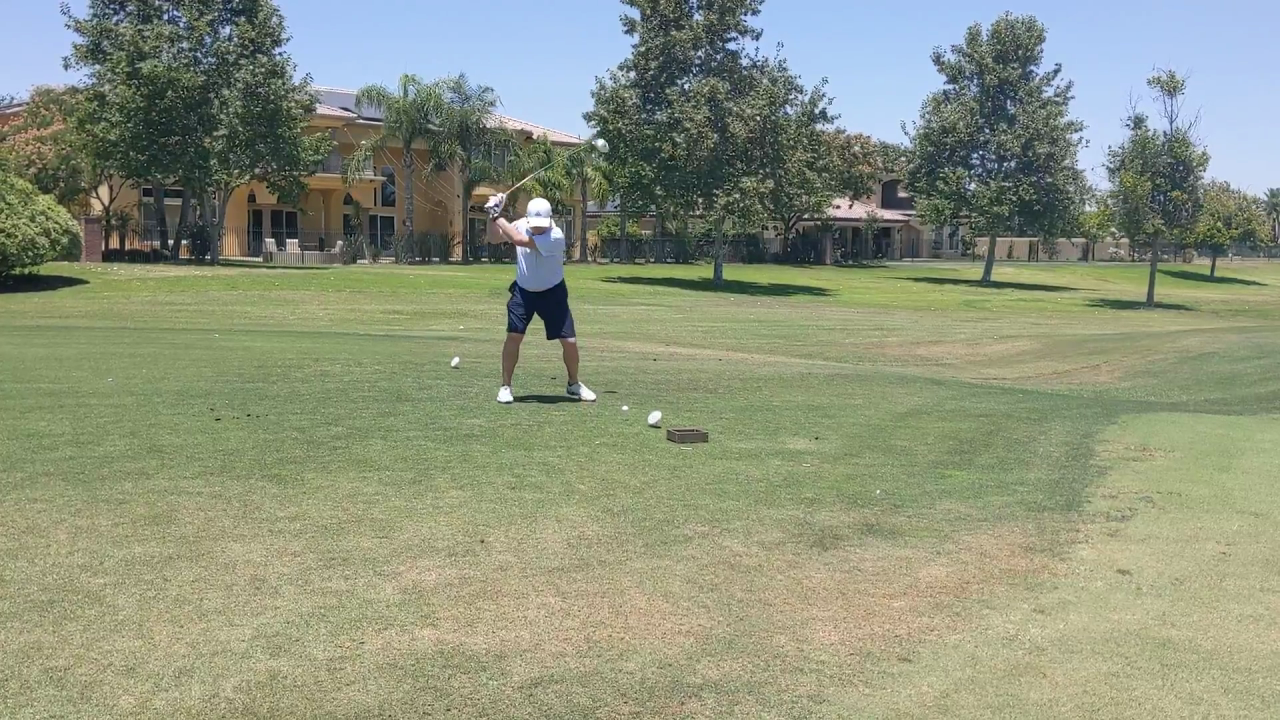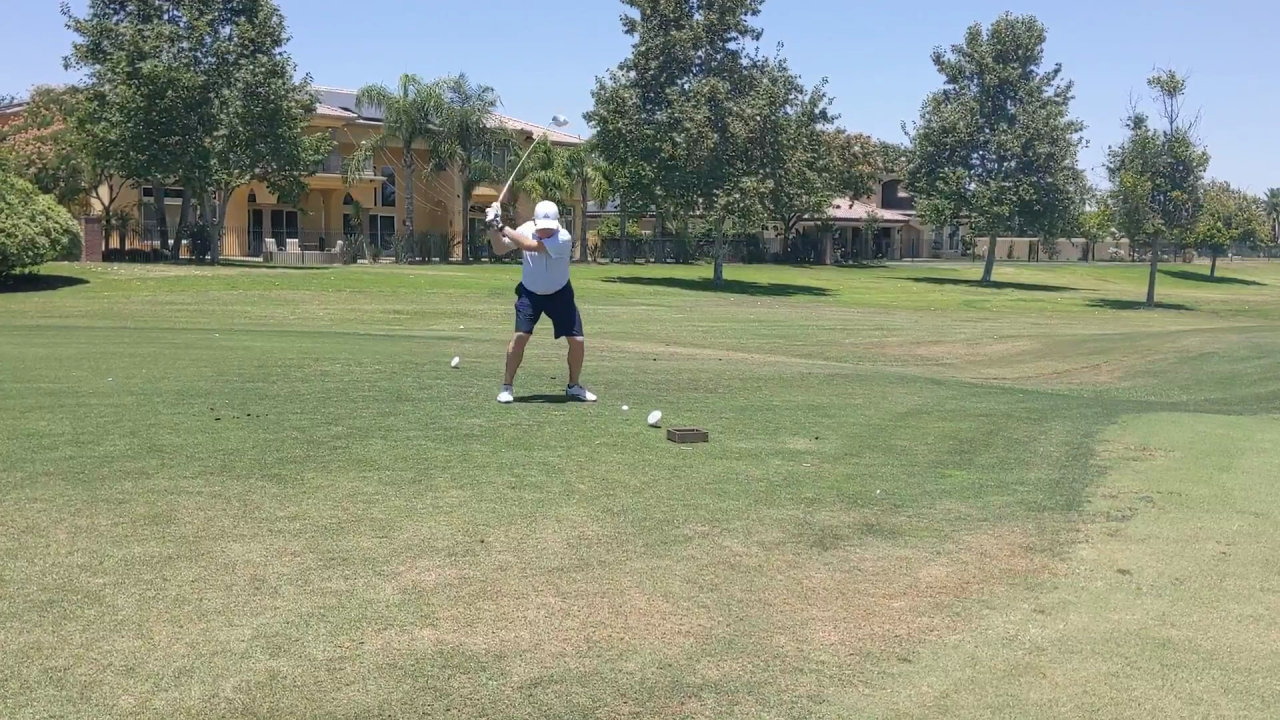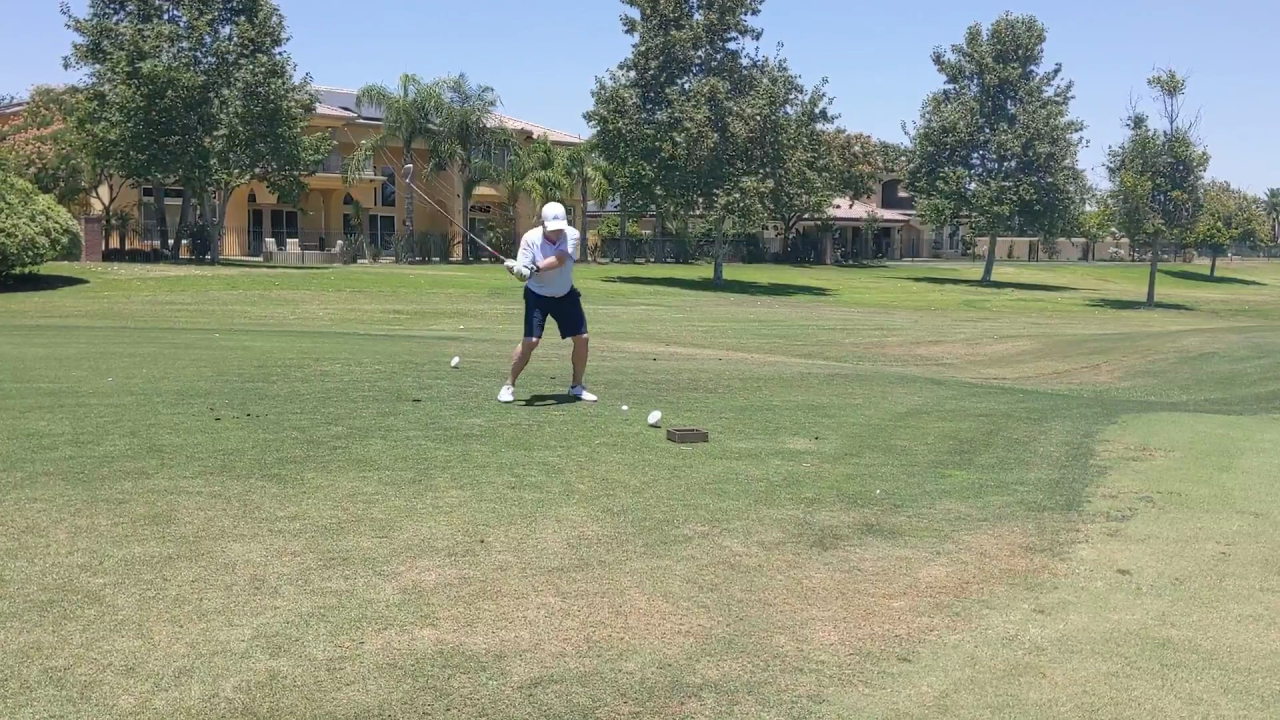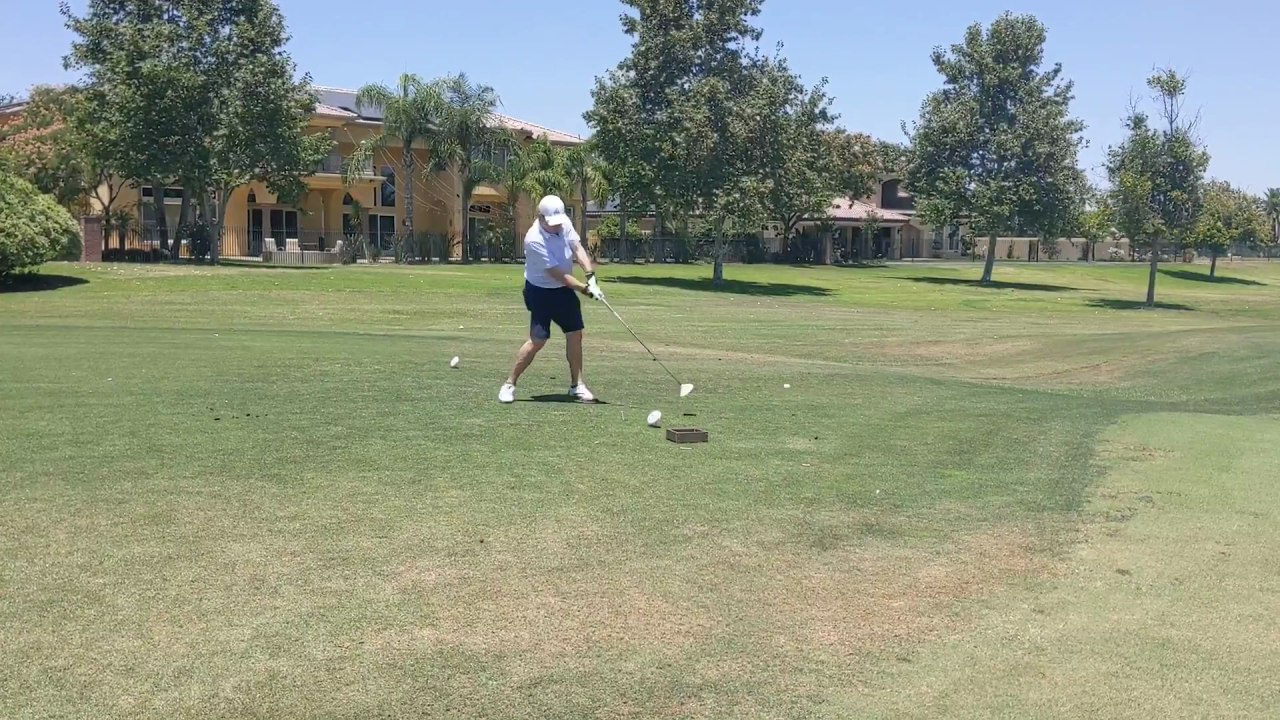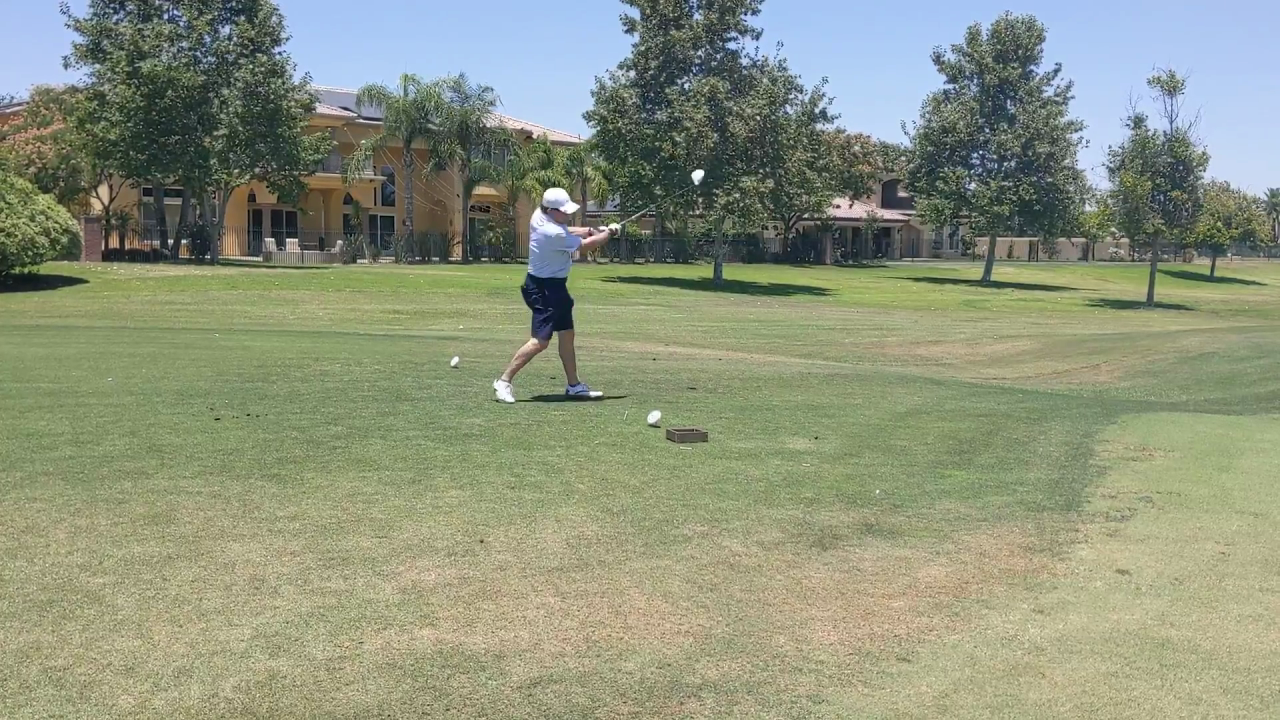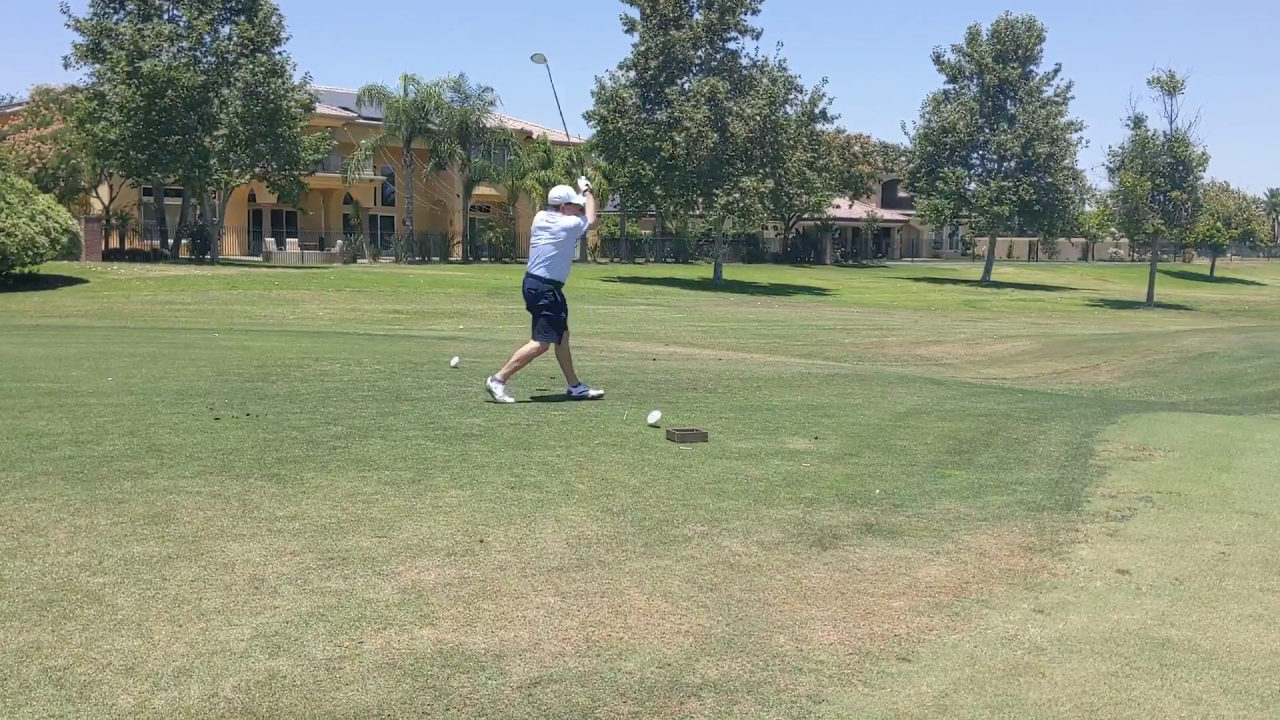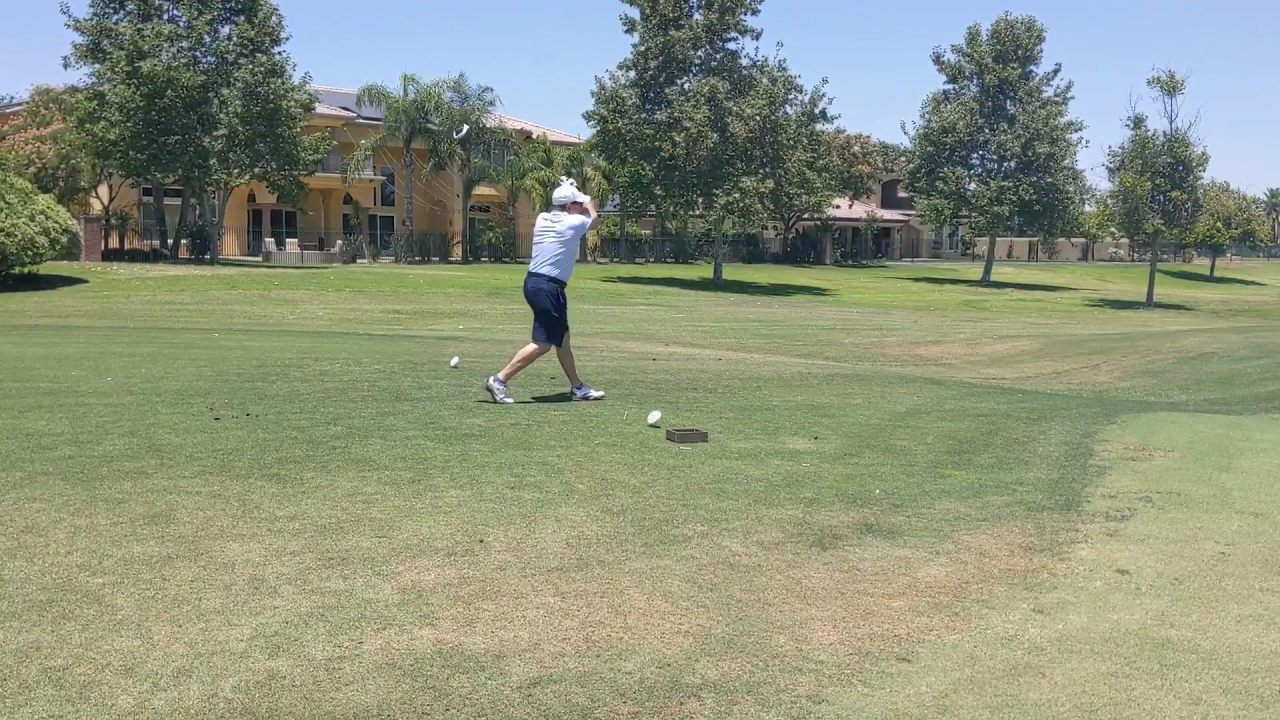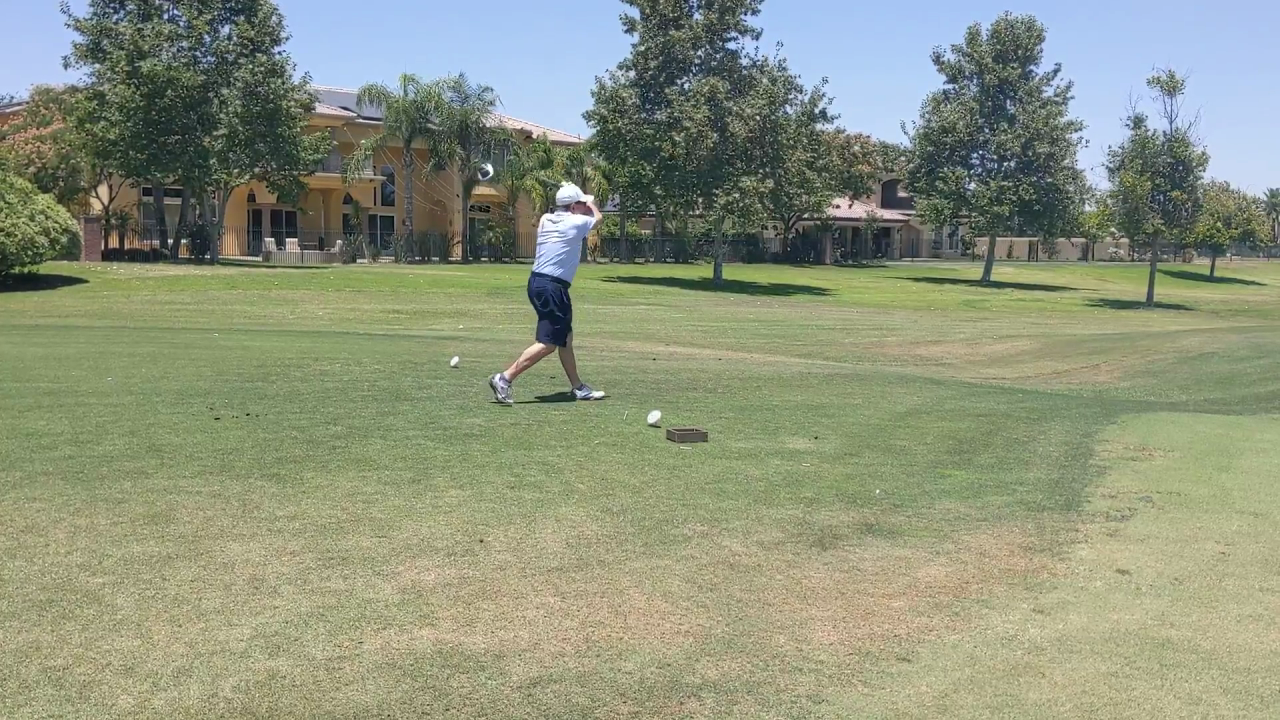
dt=0.1s
person 1, frame 1
left shoulder: (556, 237)
right shoulder: (521, 225)
left elbow: (520, 240)
right elbow: (494, 238)
left wrist: (497, 217)
right wrist: (493, 215)
left hip: (553, 293)
right hip: (524, 292)
left knee: (570, 342)
right knee: (513, 336)
left ankle: (573, 384)
right ankle: (506, 386)
person 1, frame 2
left shoulder: (563, 238)
right shoulder: (526, 229)
left elbow: (529, 245)
right elbow: (499, 249)
left wrist: (502, 227)
right wrist: (494, 226)
left hip: (559, 294)
right hip: (530, 293)
left knee: (577, 341)
right knee: (520, 336)
left ankle: (574, 386)
right ankle: (507, 386)
person 1, frame 3
left shoulder: (572, 236)
right shoulder: (530, 239)
left elbow: (555, 262)
right elbow: (522, 271)
left wrist: (530, 268)
right wrist: (517, 267)
left hip: (565, 295)
right hip: (538, 297)
left knee: (581, 339)
right knee: (531, 341)
left ankle: (578, 387)
right ankle: (508, 386)
person 1, frame 4
left shoulder: (565, 225)
right shoulder: (533, 239)
left elbow: (579, 251)
right elbow: (559, 274)
left wrist: (590, 276)
right wrist: (585, 288)
left hip: (563, 291)
right hip: (539, 293)
left knee: (575, 334)
right knee: (538, 340)
left ankle: (577, 385)
right ankle: (510, 384)
person 1, frame 5
left shoulder: (540, 217)
right shoulder: (549, 231)
left elbow: (568, 232)
right elbow: (585, 245)
left wrist: (597, 230)
right wrist: (608, 233)
left hip: (551, 287)
right hip: (542, 288)
left knee: (567, 333)
right knee: (541, 339)
left ankle: (574, 385)
right ankle: (504, 381)
person 1, frame 6
left shoulder: (541, 218)
right shoulder: (567, 226)
right elbow: (590, 217)
left wrist: (580, 195)
right wrist: (587, 191)
left hip: (538, 285)
right hip: (544, 289)
left knee: (561, 336)
right knee: (541, 343)
left ankle: (575, 386)
right ankle: (498, 380)
person 1, frame 7
left shoulder: (543, 219)
right shoulder: (573, 224)
right elbow: (594, 216)
right wrist: (585, 201)
left hip: (536, 283)
right hip: (547, 288)
left knee: (562, 337)
right knee: (542, 343)
left ankle: (577, 387)
right ankle: (500, 380)
person 1, frame 8
left shoulder: (546, 220)
right shoulder: (576, 223)
right elbow: (597, 217)
right wrist: (588, 201)
left hip: (539, 283)
right hip: (551, 288)
left knee: (565, 337)
right knee: (547, 343)
left ankle: (578, 388)
right ankle: (504, 379)
